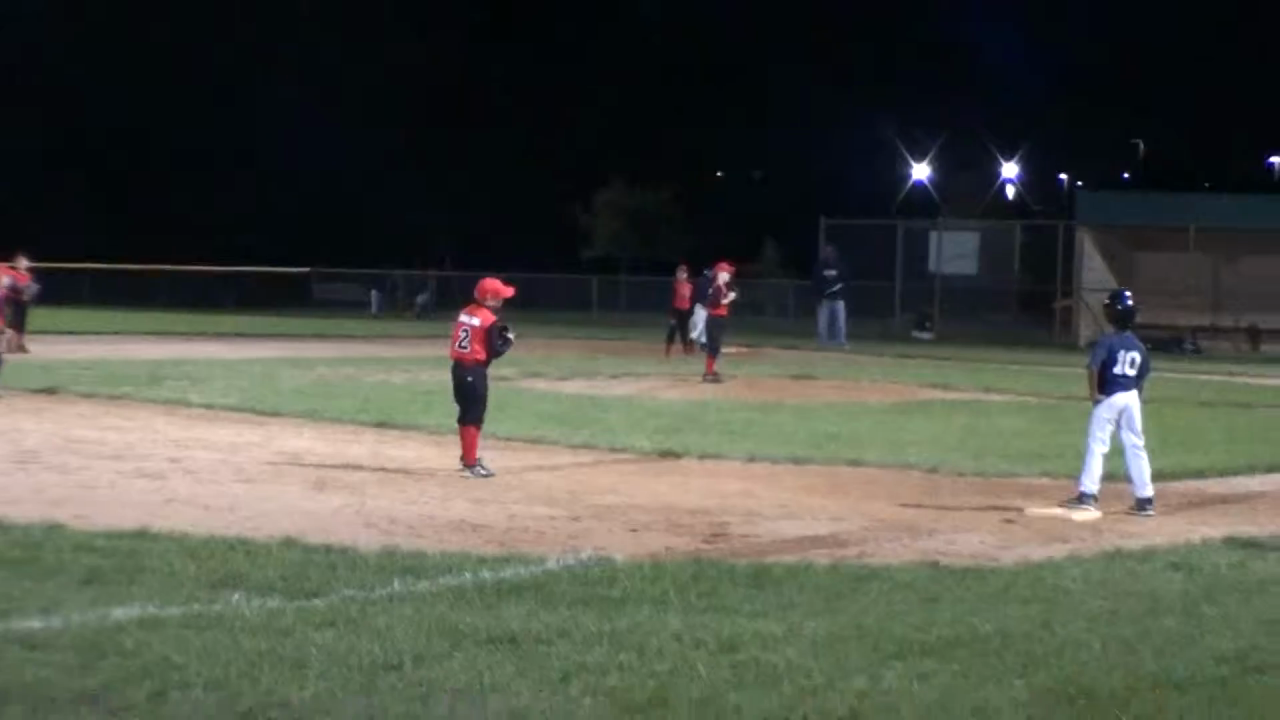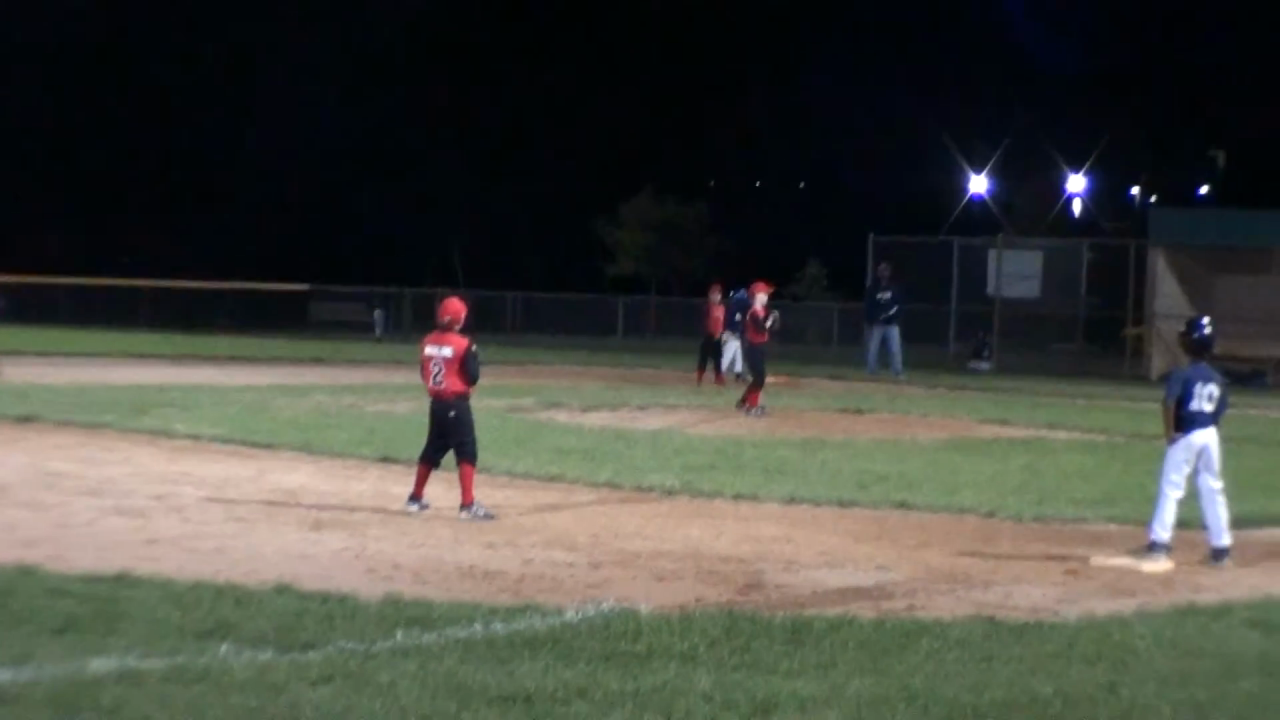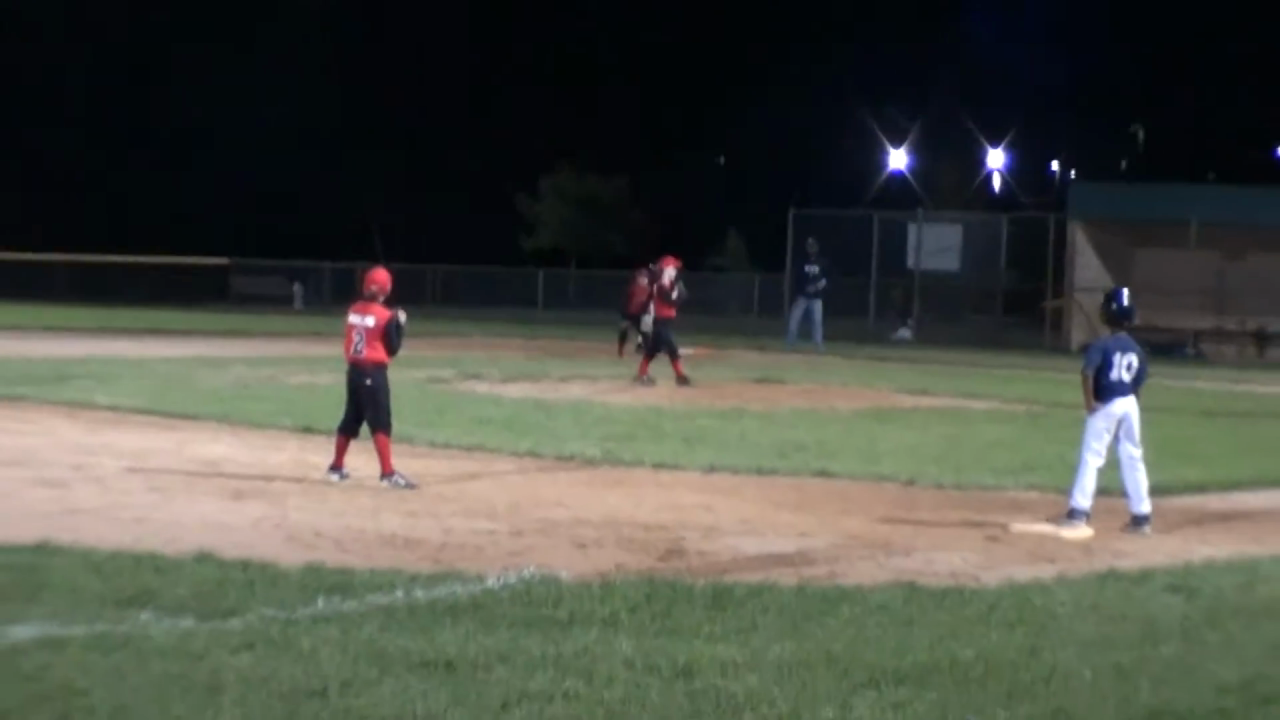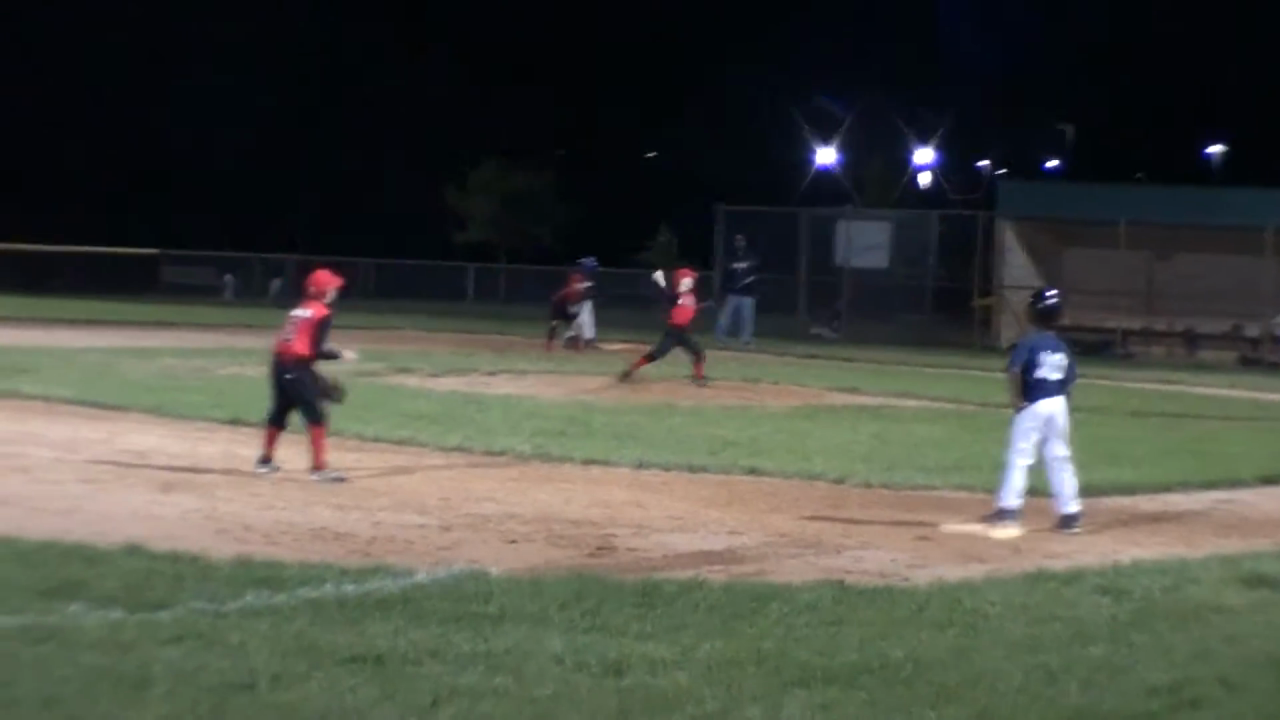
dt=1s
person 1, frame 1
left shoulder: (1107, 341)
right shoulder: (1139, 346)
left elbow: (1093, 368)
right elbow: (1142, 378)
left wrist: (1094, 393)
right wrist: (1134, 399)
left hip: (1109, 398)
right hip: (1131, 398)
left knee: (1097, 446)
right knee: (1136, 447)
left ankle: (1088, 495)
right ankle: (1145, 499)
person 1, frame 2
left shoulder: (1183, 374)
right shoulder: (1216, 378)
left elbow: (1169, 403)
right elbow: (1219, 412)
left wrist: (1170, 432)
right wrist: (1208, 431)
left hip: (1187, 436)
right hip: (1210, 436)
left knee: (1171, 489)
right knee: (1213, 491)
left ankle: (1159, 543)
right ankle: (1221, 548)
person 1, frame 3
left shoulder: (1102, 344)
right shoulder: (1136, 349)
left elbow: (1088, 373)
right elbow: (1138, 383)
left wrist: (1090, 403)
right wrist: (1127, 402)
left hip: (1107, 406)
right hip: (1129, 405)
left knee: (1091, 457)
right knee: (1133, 460)
left ankle: (1079, 511)
right ankle: (1141, 515)
person 1, frame 4
left shoulder: (1029, 342)
right shoulder: (1062, 347)
left elbow: (1014, 371)
right elbow: (1068, 381)
left wrist: (1017, 401)
right wrist: (1057, 399)
left hip: (1034, 406)
right hip: (1058, 404)
left knee: (1019, 457)
right knee: (1060, 460)
left ankle: (1008, 509)
right ankle: (1070, 515)
person 2, frame 1
left shoulder: (464, 313)
right shoulder: (490, 320)
right elbow: (494, 353)
right wrist: (508, 341)
left hip: (458, 367)
right hip: (474, 370)
left knee: (469, 412)
right knee: (472, 415)
left ankle: (468, 455)
right ankle: (470, 464)
person 2, frame 2
left shoulder: (428, 342)
right shoulder: (463, 345)
left elbow: (424, 374)
right elbow: (472, 378)
right wrist: (473, 354)
left hip: (436, 403)
right hip: (456, 404)
left knee: (432, 450)
right knee: (466, 453)
left ankle: (415, 498)
right ankle: (468, 505)
person 2, frame 3
left shoulder: (354, 310)
right shoulder: (386, 316)
right elbow: (392, 349)
right wrist: (400, 325)
left hip: (354, 371)
right hip: (373, 373)
left knee: (351, 418)
right knee: (380, 422)
left ankle: (336, 467)
right ankle: (388, 474)
person 2, frame 4
left shoulder: (301, 308)
right shoulder: (323, 313)
right elbow: (314, 350)
right wrist: (338, 354)
left hip: (280, 363)
right hip: (296, 366)
left knee: (279, 412)
right knee: (316, 415)
left ankle: (265, 460)
right ankle: (319, 467)
